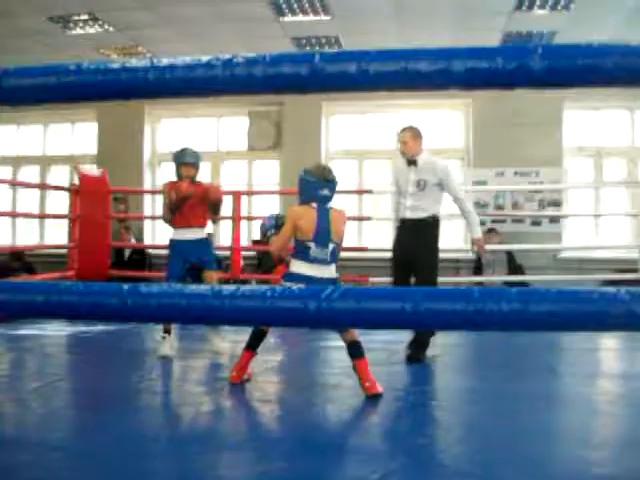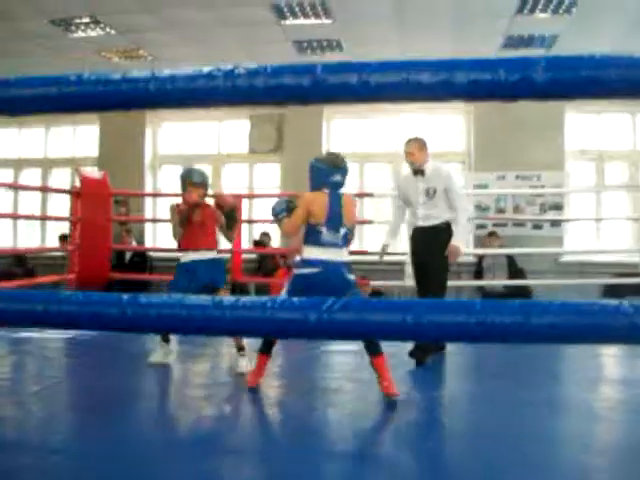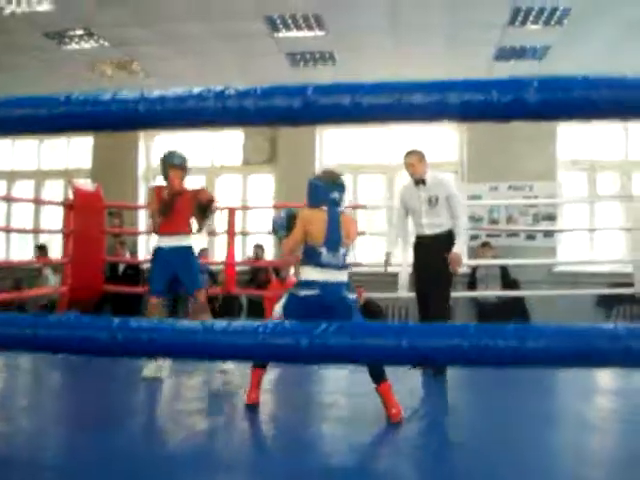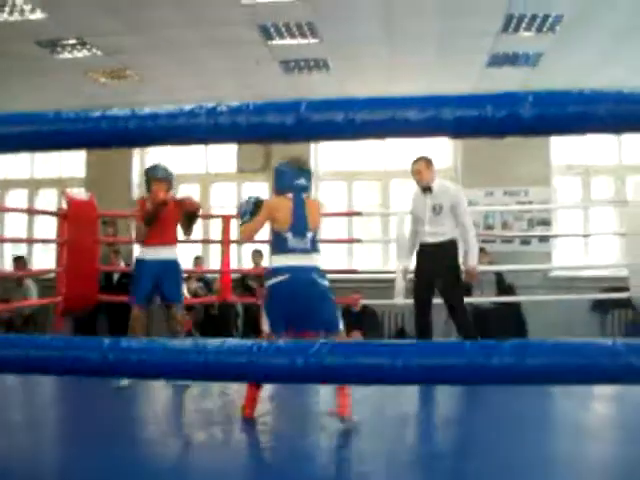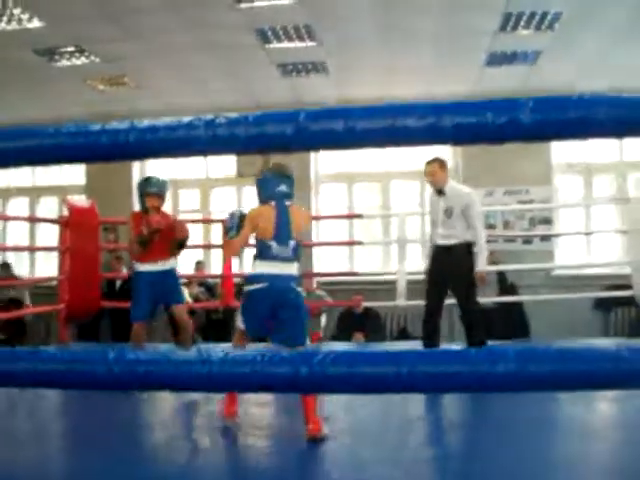
dt=0.2s
person 1, frame 1
left shoulder: (296, 213)
right shoulder: (340, 216)
left elbow: (276, 249)
left wrist: (272, 232)
left hip: (298, 282)
right hip: (327, 284)
right knee: (347, 329)
left ankle: (238, 370)
right ankle: (368, 382)
person 1, frame 2
left shoulder: (309, 198)
right shoulder: (351, 202)
left elbow: (290, 231)
left wrist: (282, 216)
left hip: (310, 271)
right hip: (340, 271)
left ankle: (256, 374)
right ankle: (386, 381)
person 1, frame 3
left shoulder: (307, 215)
right shoulder: (350, 221)
left elbow: (287, 252)
left wrist: (282, 232)
left hip: (309, 291)
right hip: (340, 292)
left ankle: (253, 391)
right ankle: (392, 407)
person 1, frame 4
left shoulder: (273, 204)
right shoulder: (315, 206)
left elbow: (246, 235)
left wrist: (246, 216)
left hip: (282, 279)
right hip: (313, 279)
right knee: (335, 339)
left ankle: (249, 406)
right ankle: (343, 401)
person 1, frame 5
left shoulder: (257, 214)
right shoulder: (302, 215)
left elbow: (233, 251)
left wrist: (232, 231)
left hip: (259, 286)
right hip: (289, 288)
left knee: (241, 339)
left ankle: (230, 403)
right ankle: (313, 423)
person 2, frame 1
left shoulder: (438, 167)
right shoulder: (398, 168)
left elbow: (460, 198)
left wrist: (475, 231)
right wrist: (397, 231)
left hip: (425, 228)
right hip: (404, 228)
left knee: (425, 286)
right knee: (400, 284)
left ankle: (420, 344)
right ankle: (424, 330)
person 2, frame 2
left shoulder: (443, 174)
right shoulder: (404, 180)
left elbow: (460, 208)
right elbow: (399, 212)
left wrist: (457, 240)
right wrist: (388, 240)
left hip: (438, 234)
right hip: (419, 235)
left knee: (435, 290)
right knee: (425, 292)
left ankle: (425, 346)
right ankle: (434, 340)
person 2, frame 3
left shoulder: (444, 183)
right shoulder: (406, 191)
left elbow: (460, 217)
right elbow: (400, 222)
left wrist: (458, 248)
right wrist: (390, 249)
left hip: (443, 242)
right hip: (421, 245)
left knee: (440, 299)
right knee: (423, 300)
person 2, frame 4
left shoulder: (452, 192)
right shoulder: (416, 197)
left elbow: (467, 226)
left wrist: (471, 261)
right wrist: (406, 261)
left hip: (446, 252)
right hip: (425, 253)
left knee: (455, 304)
right knee: (421, 307)
person 2, frame 5
left shoulder: (465, 195)
right shoulder: (433, 197)
left elbow: (478, 230)
left wrist: (480, 265)
right wrist: (429, 261)
left hip: (460, 254)
right hip: (439, 254)
left knee: (468, 306)
right knee: (432, 308)
left ankle: (477, 349)
right ankle: (430, 351)
person 3, frame 1
left shoulder: (204, 189)
right shoulder: (169, 187)
left elbow: (214, 218)
right elbow: (167, 218)
left wrist: (216, 202)
right wrist: (176, 201)
left hip: (200, 241)
right hip: (179, 243)
left knee: (213, 284)
right ankle: (166, 337)
person 3, frame 2
left shoulder: (213, 210)
right shoulder: (177, 209)
left elbow: (229, 236)
right elbow: (178, 236)
left wrist: (230, 213)
right wrist: (186, 213)
left hip: (211, 263)
right hip: (188, 264)
left ankle: (241, 353)
right ankle: (165, 346)
person 3, frame 3
left shoulder: (190, 195)
right shoulder: (156, 193)
left elbow: (201, 225)
right elbow: (155, 226)
left wrist: (206, 206)
right wrist: (168, 200)
left hip: (184, 250)
right hip: (163, 251)
left knee: (200, 299)
right knee: (155, 303)
person 3, frame 4
left shoulder: (176, 204)
right shoulder: (143, 204)
left elbow: (187, 233)
right elbow: (139, 237)
left wrist: (191, 216)
right wrist: (151, 212)
left hip: (169, 263)
right hip: (146, 262)
left knee: (176, 312)
right knee: (138, 312)
person 3, frame 5
left shoulder: (170, 221)
right shoulder: (134, 219)
left elbow: (176, 251)
right elbow: (134, 253)
left wrist: (180, 241)
right wrist: (146, 236)
left hip: (166, 273)
right hip: (143, 275)
left knee: (183, 318)
right knee: (139, 326)
